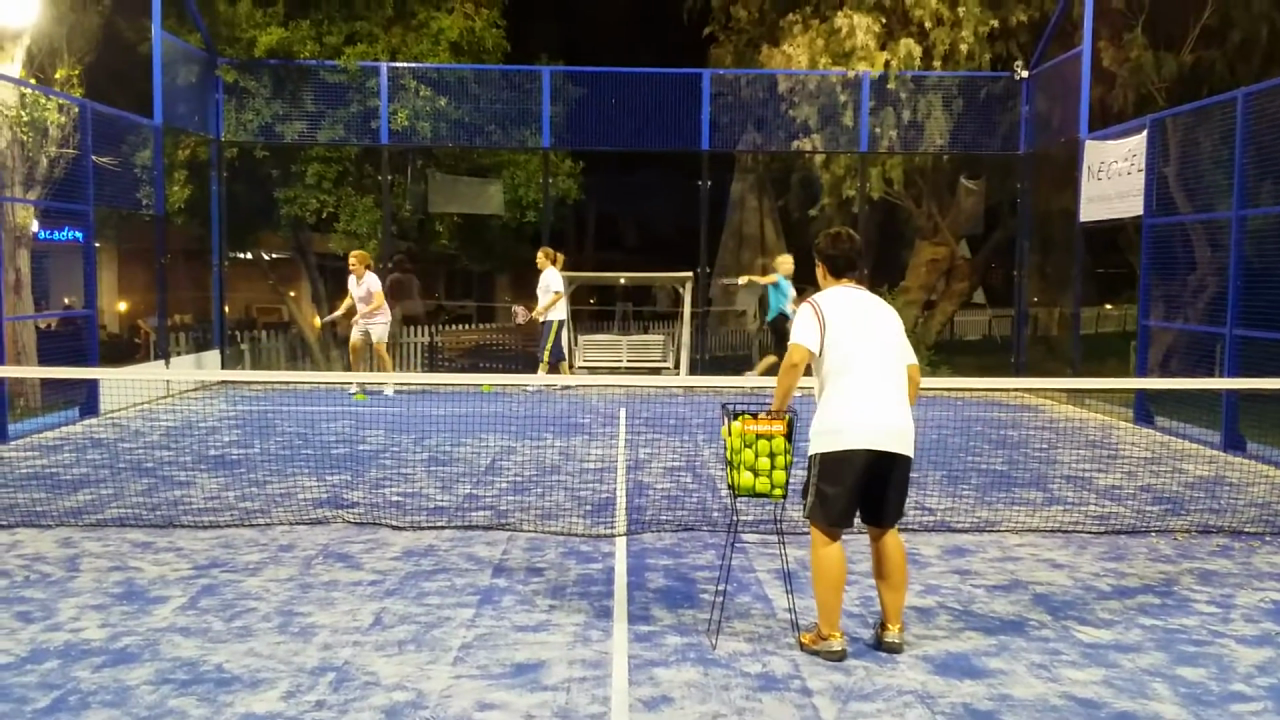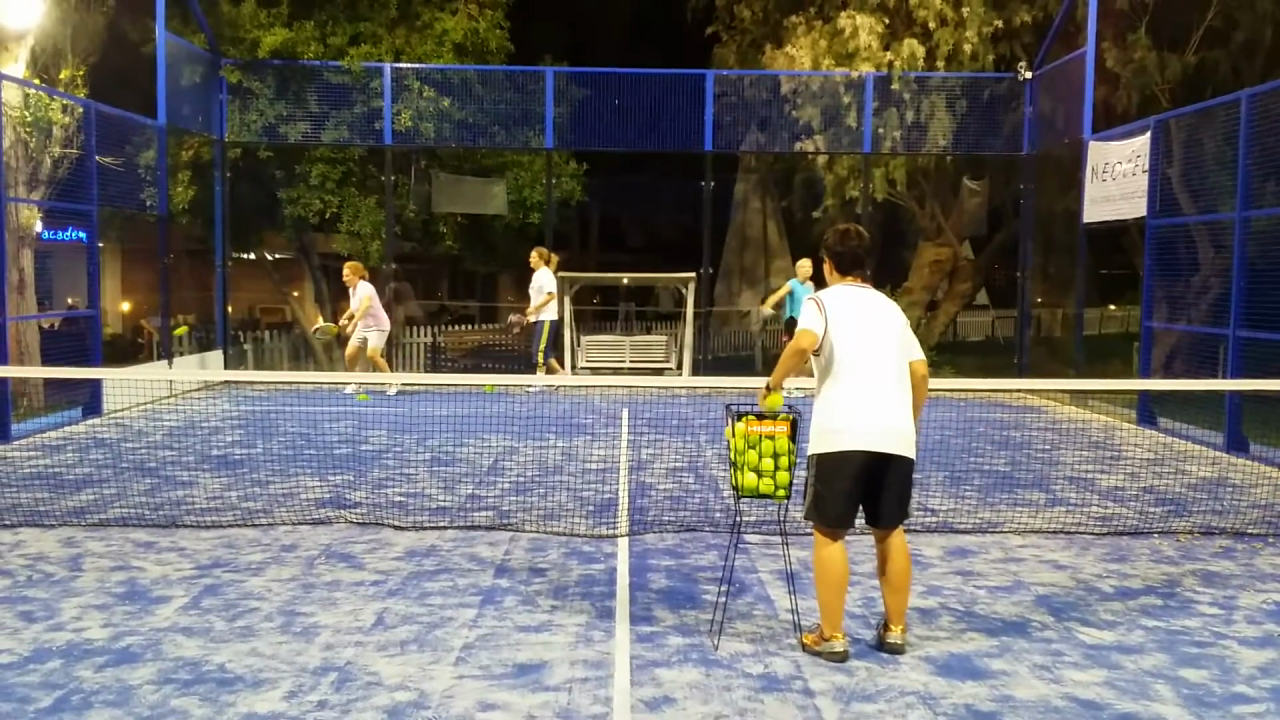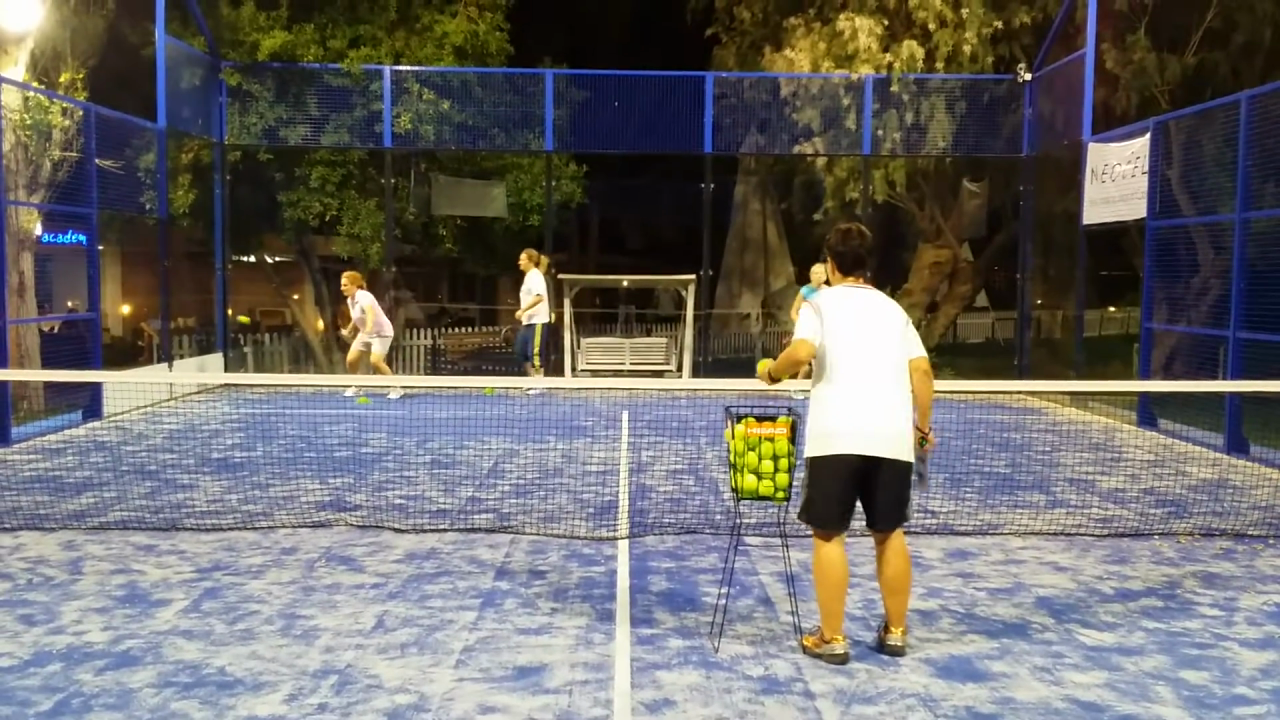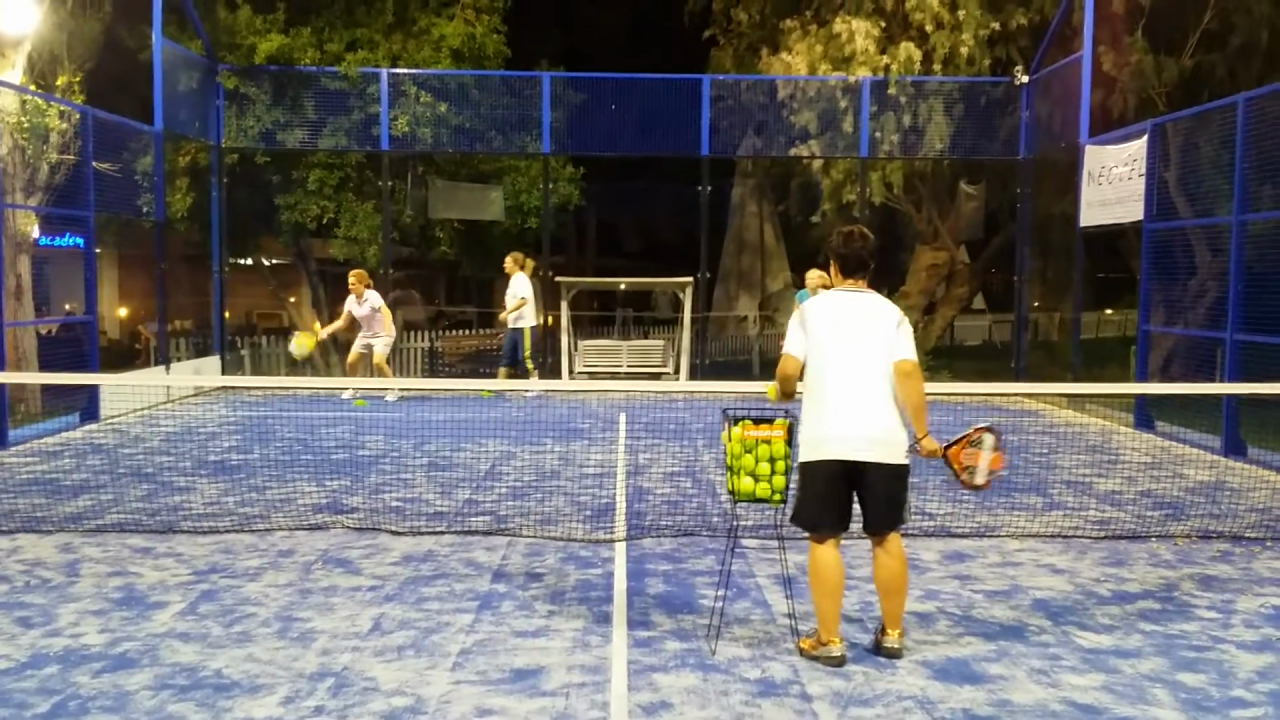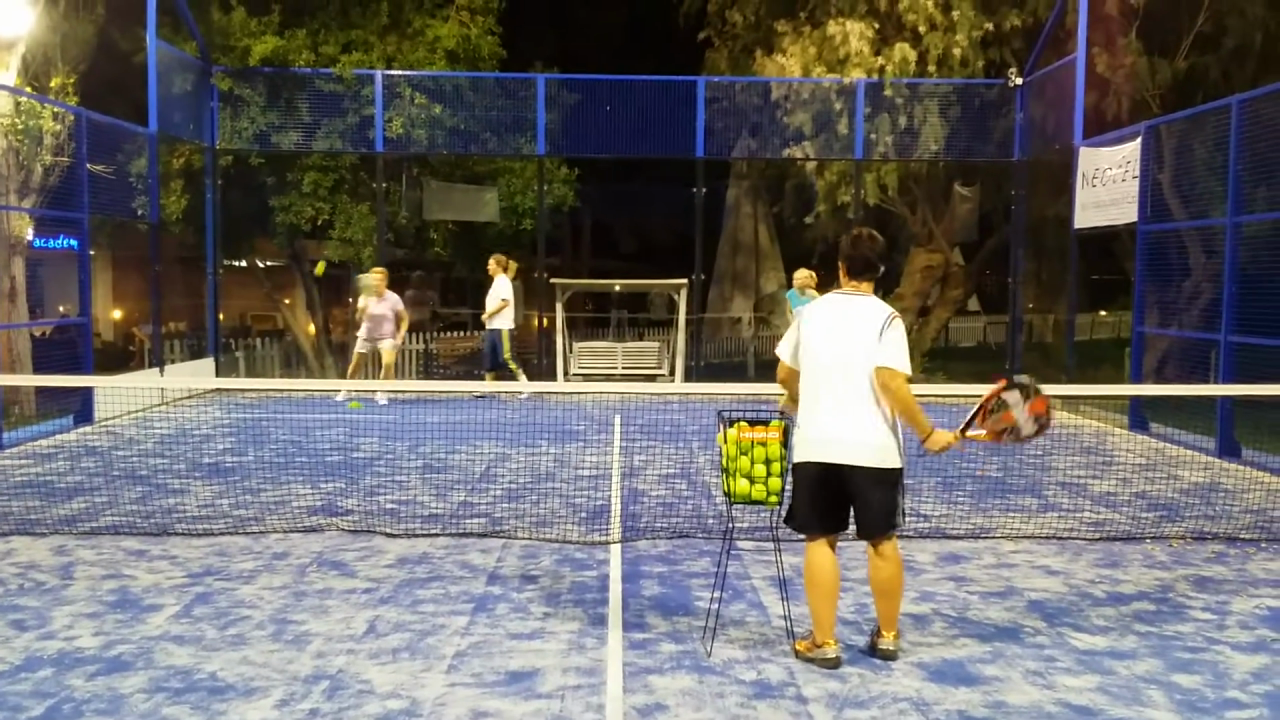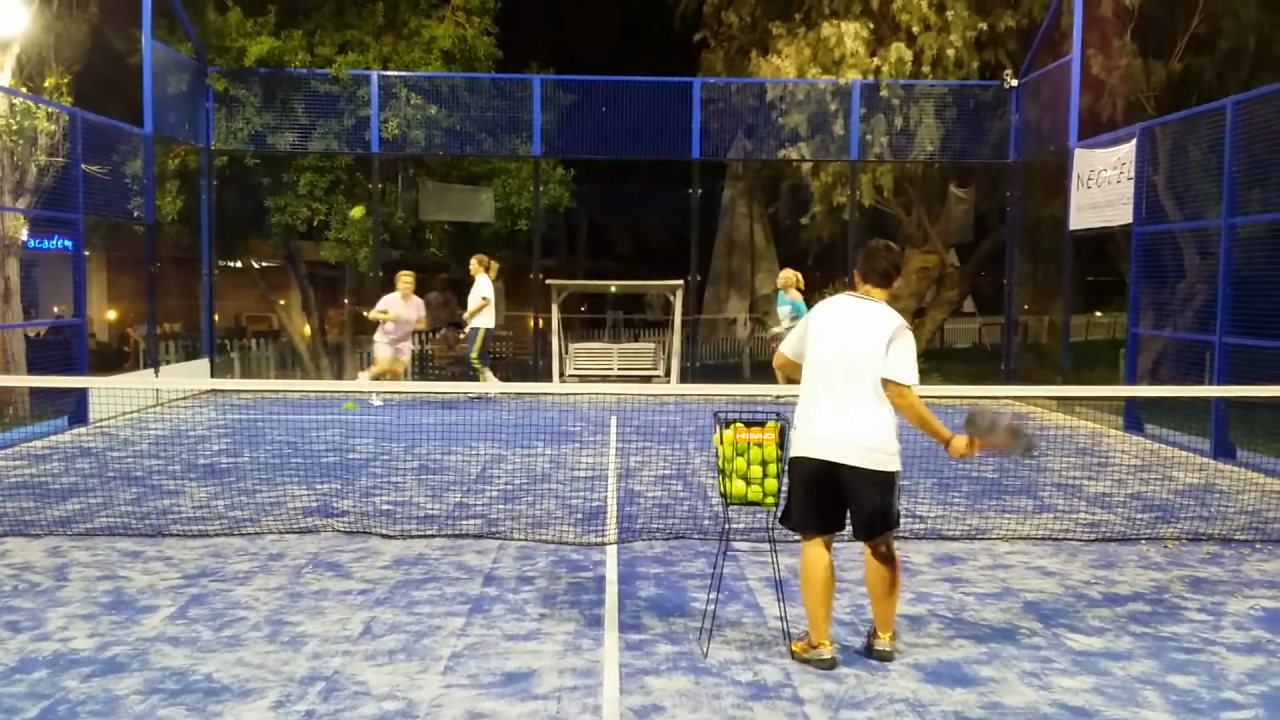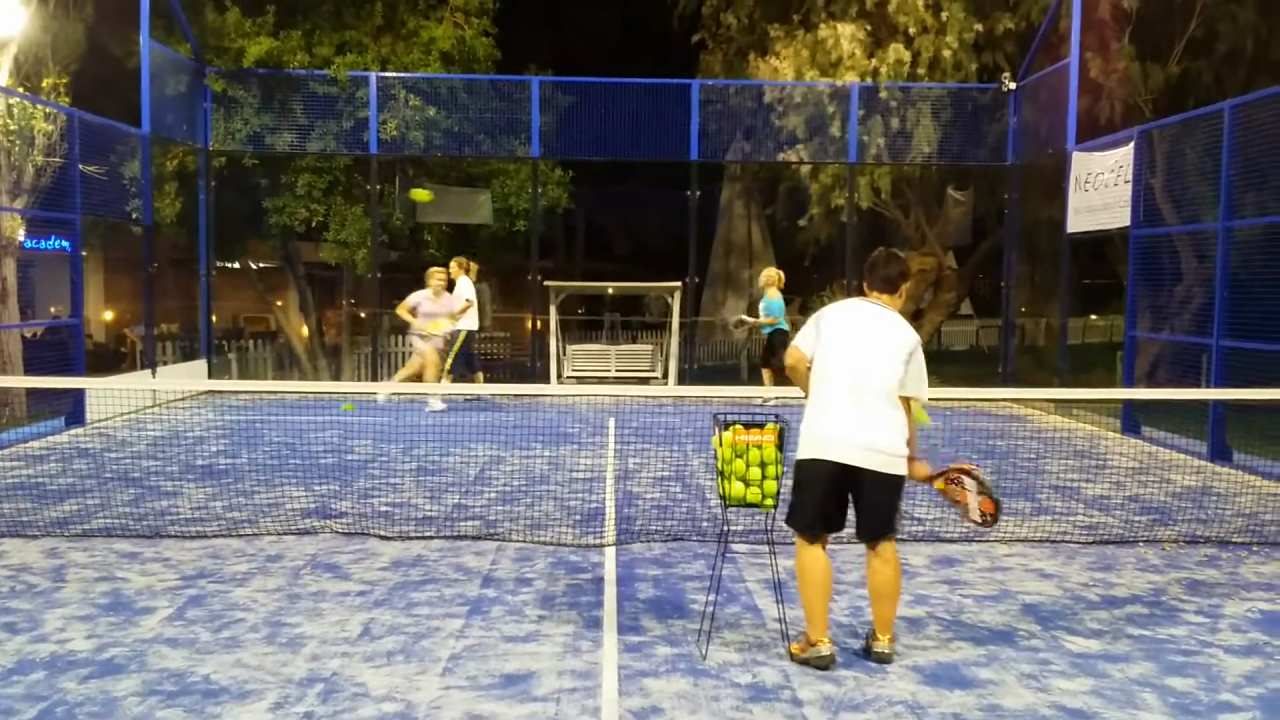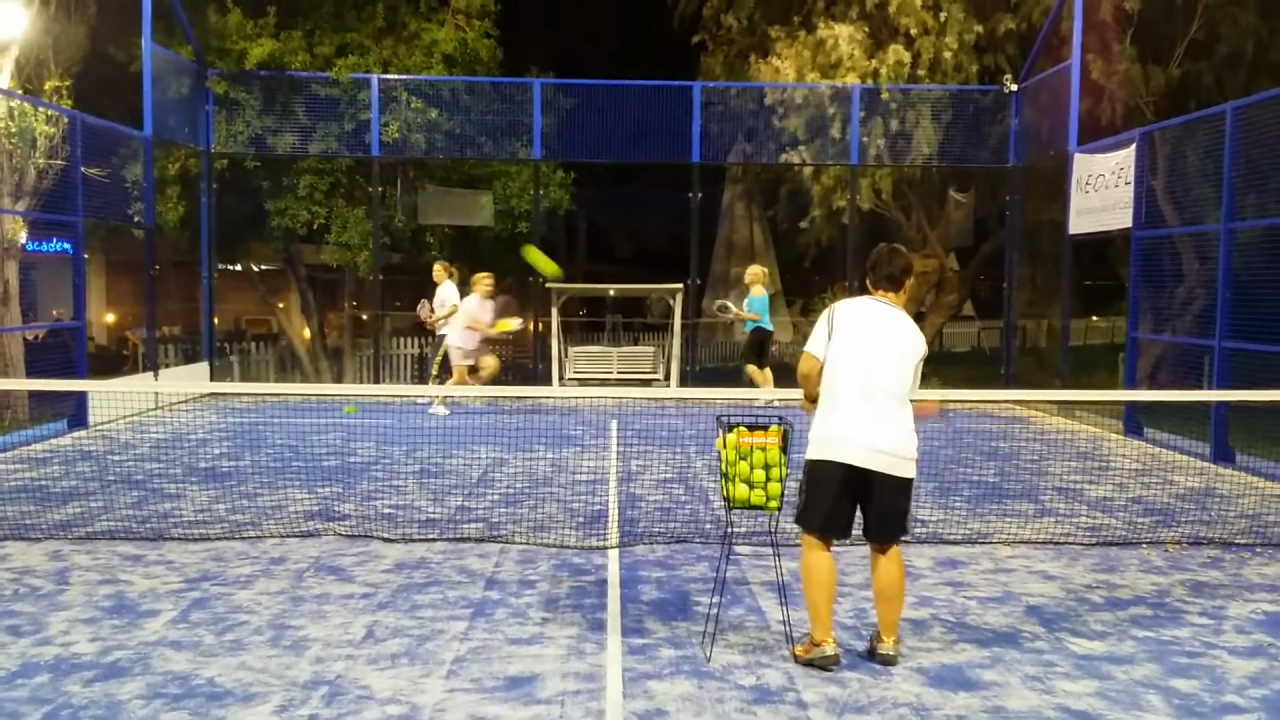
dt=0.2s
person 1, frame 1
left shoulder: (817, 306)
right shoulder: (885, 309)
left elbow: (796, 361)
right elbow: (912, 375)
left wrist: (777, 408)
left hip: (843, 434)
right hip: (896, 434)
left knee: (825, 531)
right knee: (885, 530)
left ankle: (828, 636)
right ankle: (892, 628)
person 1, frame 2
left shoulder: (823, 301)
right shoulder: (891, 308)
left elbow: (803, 344)
right elbow: (920, 373)
left wrist: (772, 384)
right wrist: (910, 423)
left hip: (842, 435)
right hip: (896, 436)
left knee: (829, 532)
right knee: (890, 531)
left ankle: (832, 636)
right ankle: (895, 630)
person 1, frame 3
left shoulder: (821, 303)
right shoulder: (893, 309)
left elbow: (801, 351)
right elbow: (921, 371)
left wrist: (771, 371)
right wrist: (923, 426)
left hip: (836, 437)
right hip: (892, 439)
left knee: (828, 535)
right knee: (889, 535)
left ankle: (832, 638)
right ankle: (895, 632)
person 1, frame 4
left shoulder: (813, 309)
right shoulder: (891, 312)
left elbow: (788, 370)
right elbow: (907, 374)
left wrist: (784, 390)
right wrist: (922, 433)
left hip: (827, 441)
right hip: (883, 443)
left knee: (825, 539)
right knee: (886, 537)
left ankle: (829, 641)
right ankle: (892, 634)
person 1, frame 5
left shoulder: (811, 311)
right shoulder: (885, 317)
left elbow: (785, 375)
right elbow: (889, 382)
left wrist: (796, 400)
right wrist: (928, 433)
left hip: (816, 445)
right hip: (873, 449)
left knee: (820, 541)
right knee: (882, 541)
left ankle: (823, 642)
right ankle: (887, 636)
person 1, frame 6
left shoulder: (821, 310)
right shoulder: (894, 325)
left elbow: (782, 363)
right elbow: (900, 396)
right wrist: (947, 439)
left hip: (813, 444)
right hip: (870, 450)
left knee: (816, 541)
right knee: (879, 543)
left ankle: (819, 643)
right ankle: (883, 637)
person 1, frame 7
left shoulder: (831, 313)
right shoulder: (907, 335)
left elbow: (793, 362)
right elbow: (903, 408)
right wrist: (913, 457)
left hip: (823, 445)
right hip: (881, 453)
left knee: (812, 540)
right knee: (881, 544)
left ankle: (817, 642)
right ankle: (882, 639)
person 1, frame 8
left shoulder: (840, 311)
right shoulder: (914, 336)
left elbow: (807, 369)
left wrist: (813, 397)
left hip: (834, 446)
right hip: (893, 454)
left knee: (817, 540)
right knee: (886, 547)
left ankle: (822, 642)
right ankle: (887, 641)
